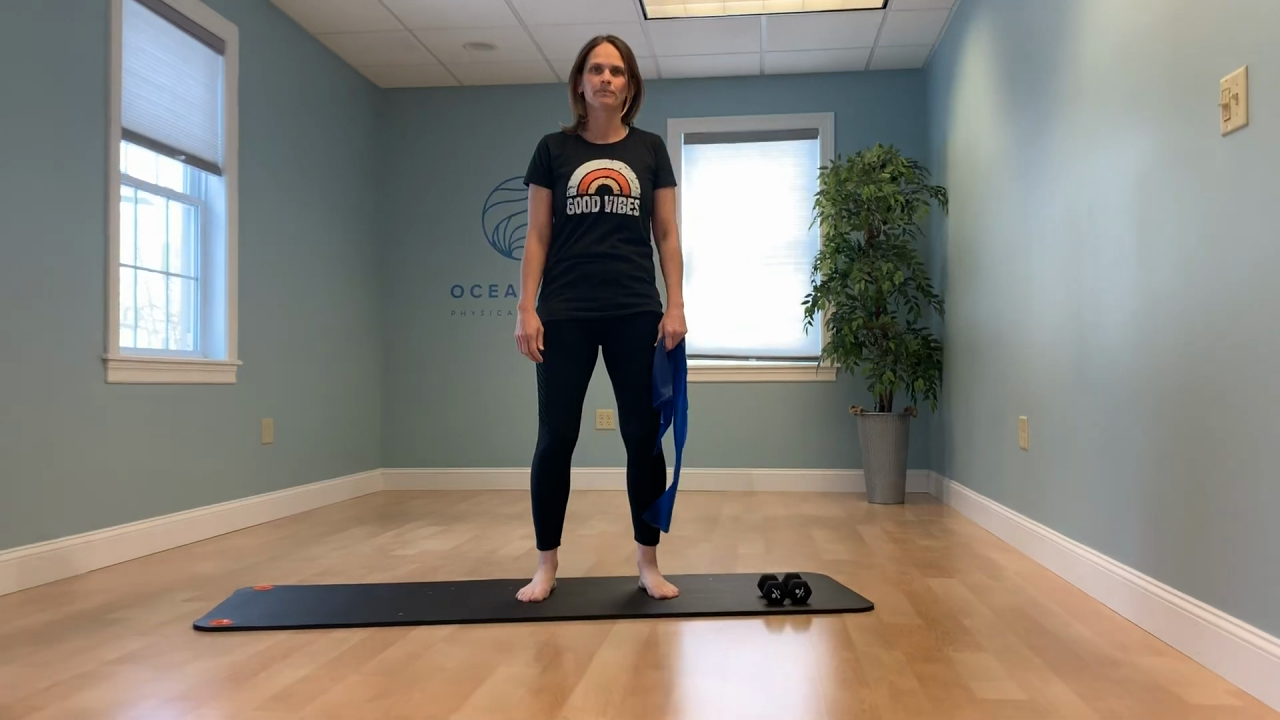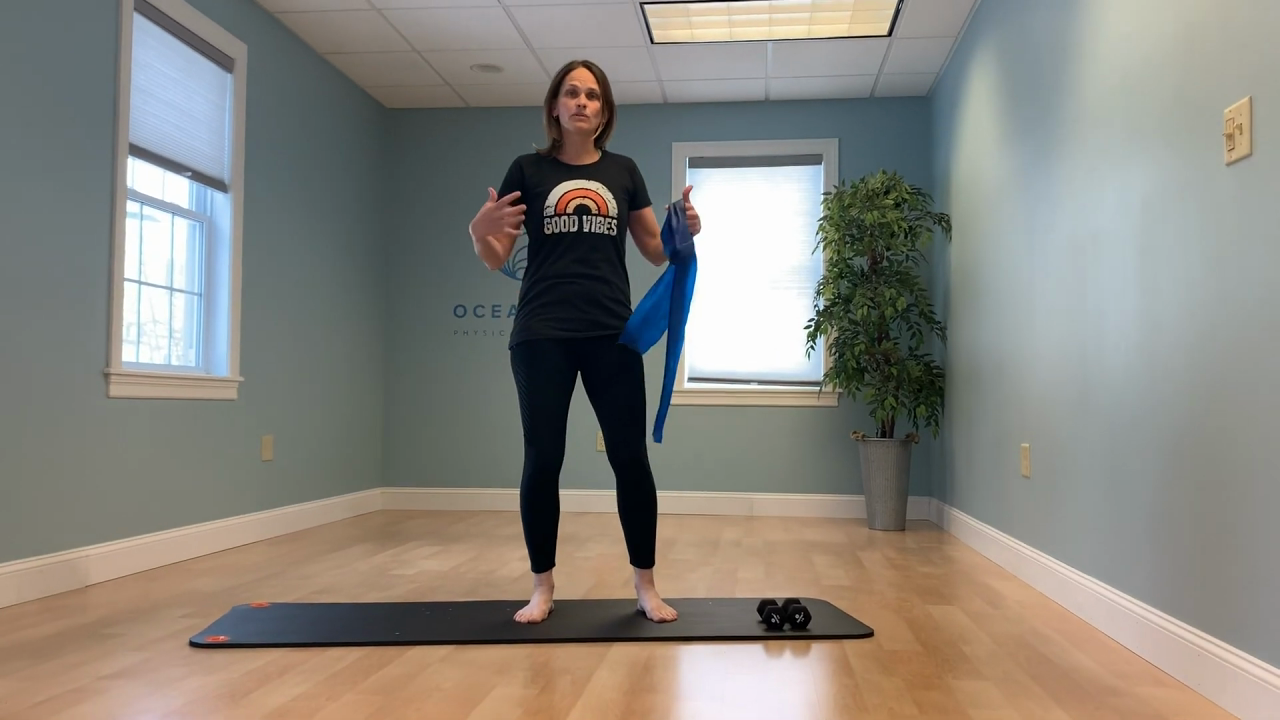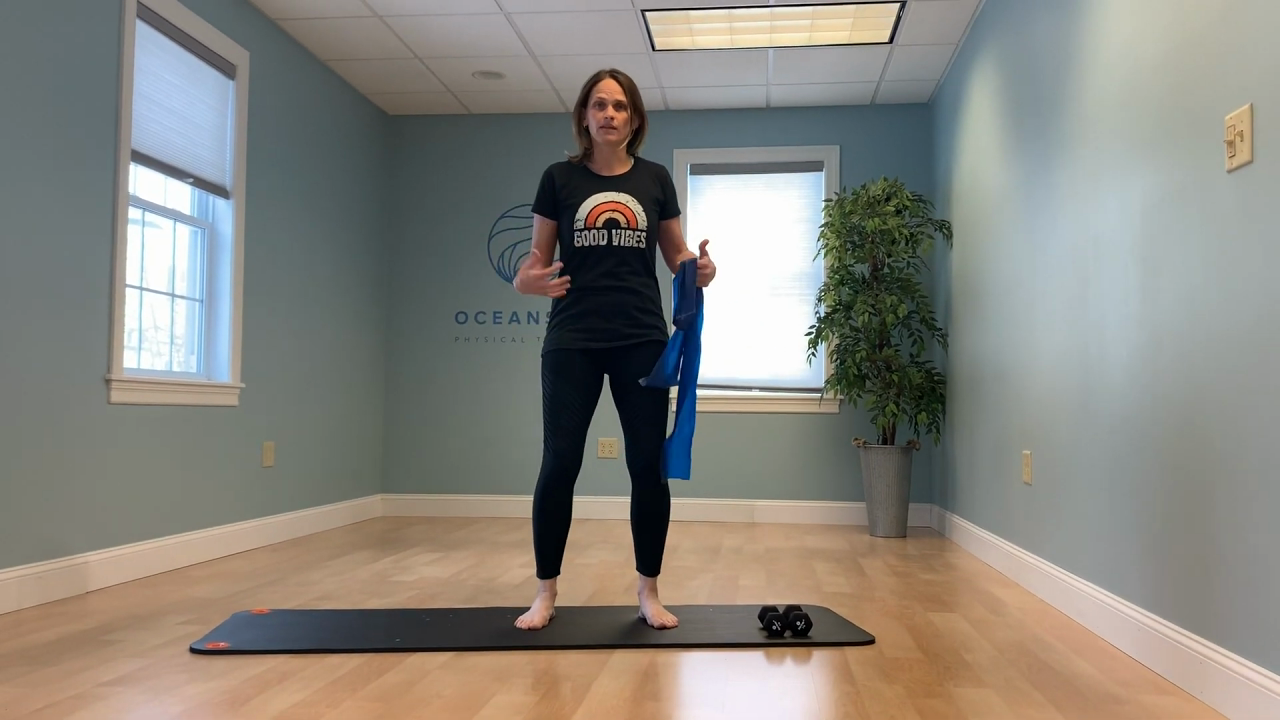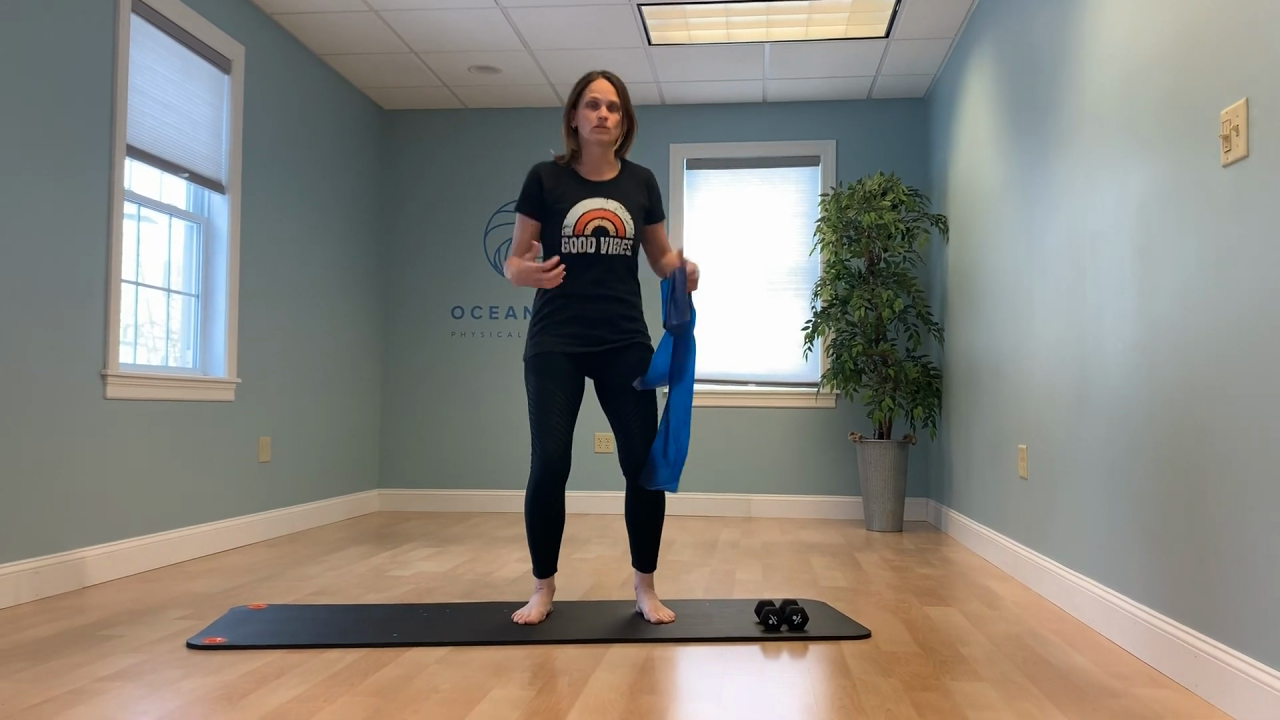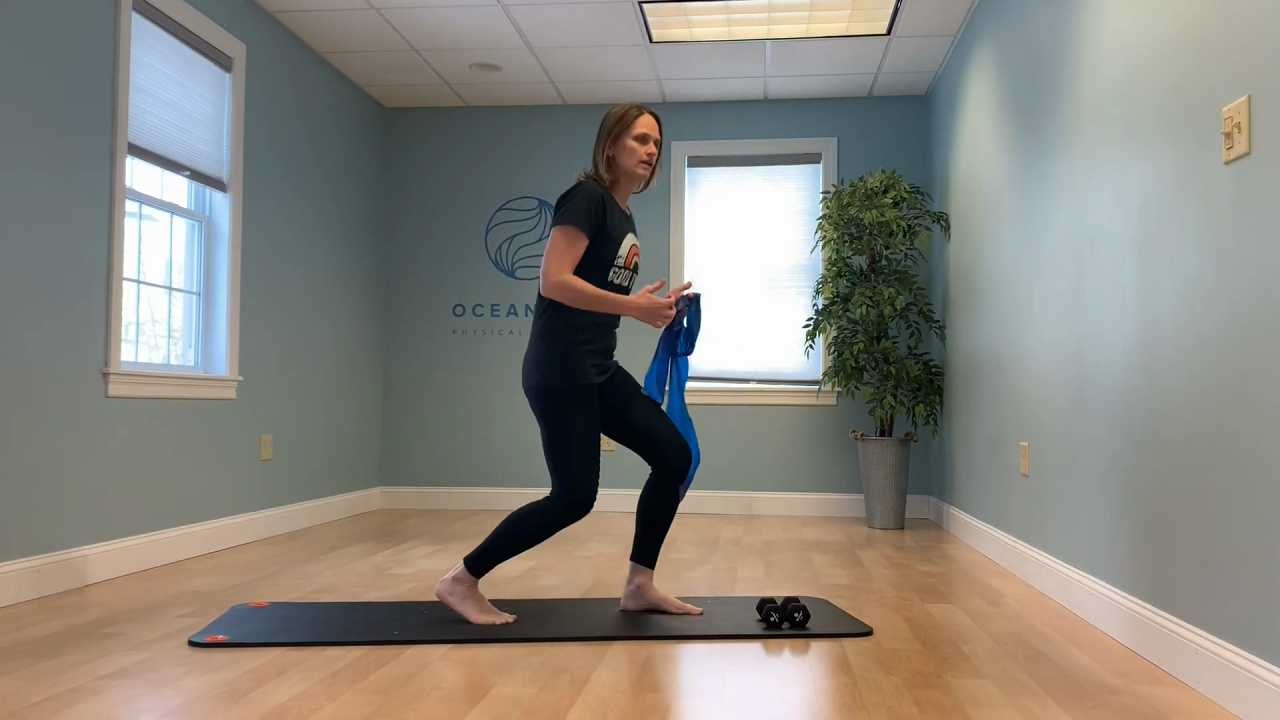
dt=1s
person 1, frame 1
left shoulder: (650, 149)
right shoulder: (553, 149)
left elbow: (667, 235)
right elbow: (538, 236)
left wrist: (675, 306)
right wrist: (527, 308)
left hip: (635, 313)
right hip: (565, 313)
left knee: (643, 438)
right knee: (555, 439)
left ankle: (648, 563)
right ankle: (546, 565)
person 1, frame 2
left shoulder: (623, 171)
right shoulder: (527, 169)
left elbow: (654, 249)
right elbow: (496, 255)
left wrist: (684, 229)
right wrist: (480, 228)
left hip: (612, 332)
right hip: (542, 333)
left knee: (630, 456)
right knee: (542, 459)
left ankle: (645, 586)
right ankle: (542, 587)
person 1, frame 3
left shoulder: (655, 179)
right shoulder: (559, 178)
left elbow: (675, 254)
right elbow: (538, 256)
left wrist: (699, 268)
right wrist: (527, 279)
left hip: (642, 340)
right hip: (572, 341)
left knee: (649, 465)
right knee: (559, 463)
left ankle: (648, 592)
right ankle: (545, 593)
person 1, frame 4
left shoulder: (641, 182)
right shoulder: (545, 179)
left elbow: (661, 257)
right elbow: (515, 261)
left wrist: (685, 271)
right wrist: (523, 273)
left hip: (625, 344)
right hip: (554, 344)
left knee: (643, 463)
right knee: (549, 465)
left ankle: (645, 587)
right ankle: (543, 588)
person 1, frame 5
left shoulder: (624, 216)
right shoulder: (586, 198)
right elbow: (553, 281)
left wrist: (654, 304)
right wrist: (632, 307)
left hip: (599, 370)
right hip: (560, 370)
left knee: (674, 457)
right knee: (573, 497)
left ankle: (640, 585)
right ankle: (461, 580)
